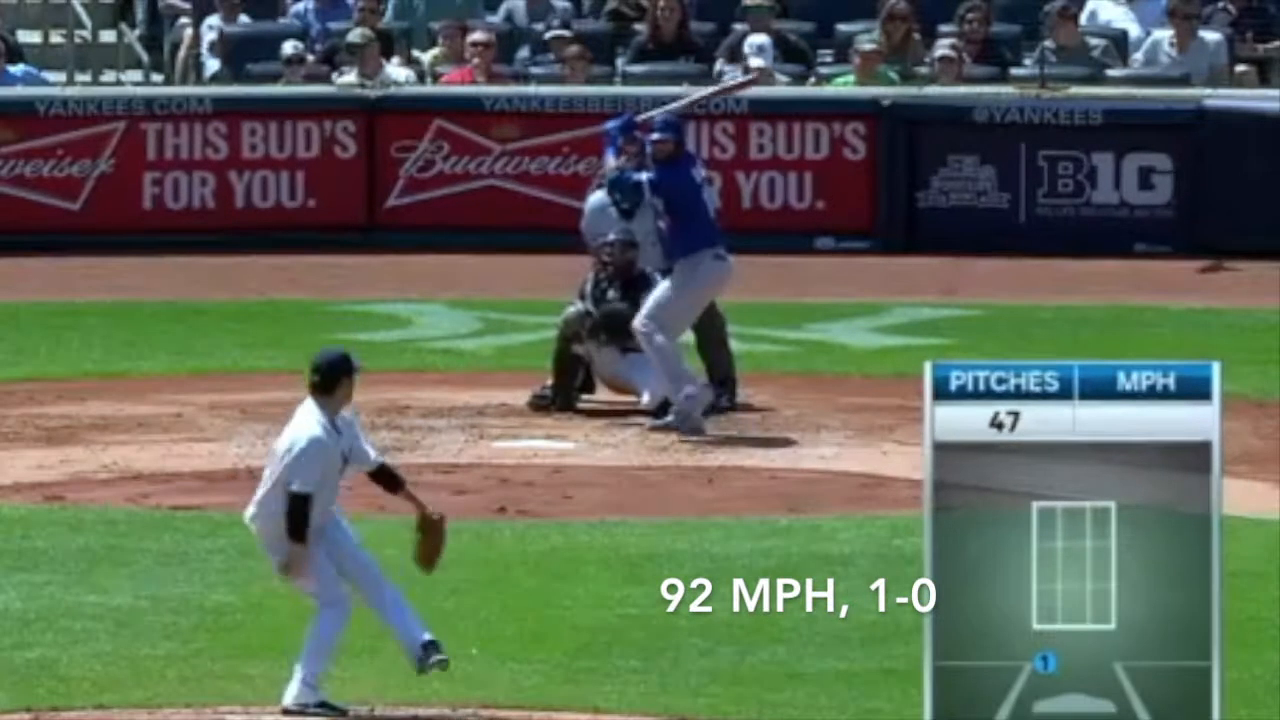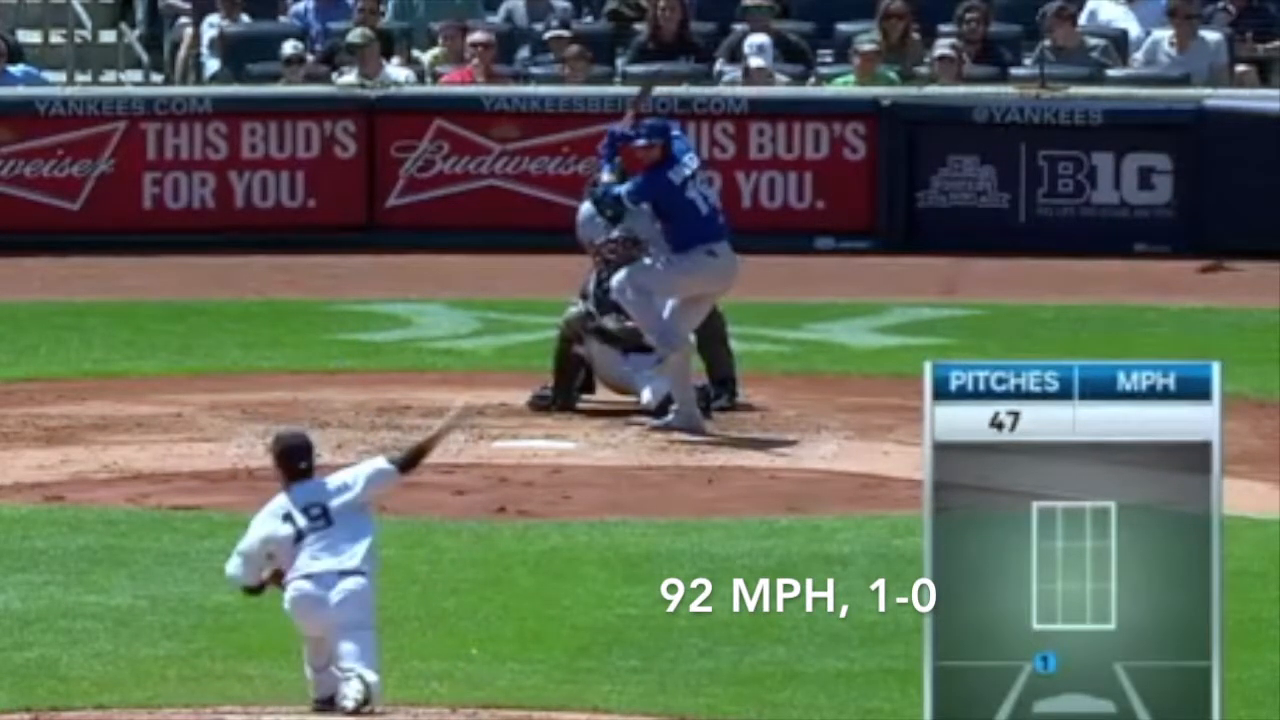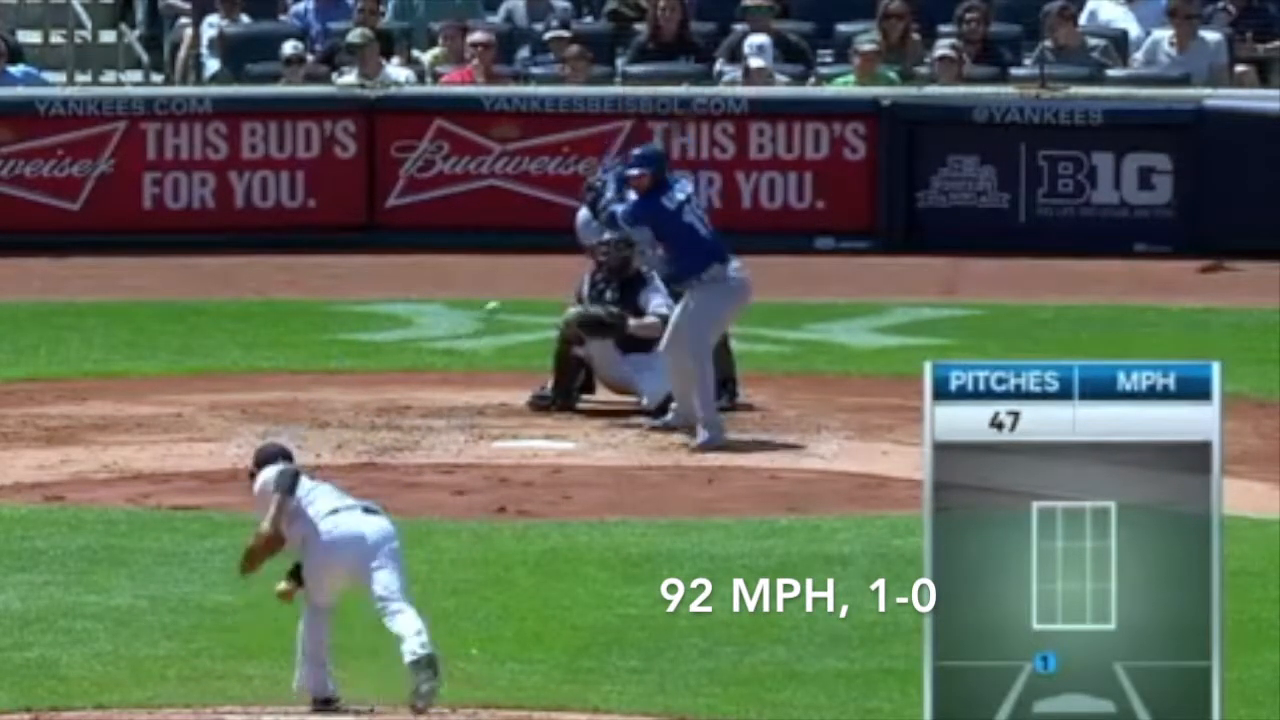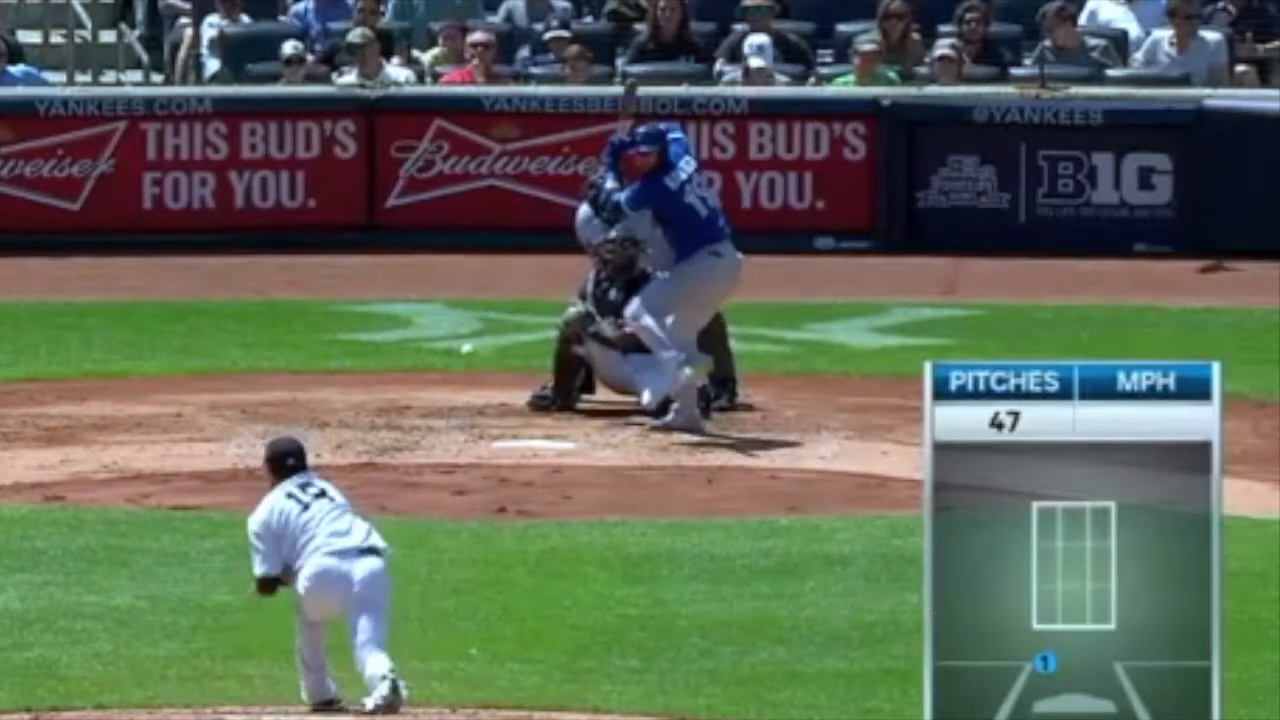
dt=0.7s
person 1, frame 1
left shoulder: (674, 173)
right shoulder: (682, 163)
left elbow: (619, 182)
left hip: (703, 265)
right hip: (700, 265)
left knee: (646, 326)
right knee: (660, 332)
left ankle: (692, 393)
right ankle: (685, 413)
person 1, frame 2
left shoulder: (652, 180)
right shoulder: (685, 151)
left elbow: (606, 198)
right elbow: (671, 129)
left wrist: (608, 160)
right wrist: (629, 134)
left hip: (702, 262)
right hip: (720, 263)
left knee: (624, 283)
right knee: (671, 333)
left ankle: (669, 343)
right ankle: (686, 414)
person 1, frame 3
left shoulder: (648, 206)
right shoulder: (680, 185)
left elbow: (612, 217)
left wrist: (614, 188)
left hip: (720, 283)
right hip: (702, 284)
left knee: (695, 347)
right knee: (673, 349)
left ankle: (711, 429)
right ankle: (685, 413)
person 1, frame 4
left shoulder: (648, 188)
right shoulder: (681, 153)
left elbow: (609, 206)
right elbow: (671, 129)
left wrist: (610, 169)
right wrist: (633, 135)
left hip: (707, 264)
right hip: (722, 260)
left knee: (637, 313)
right knee: (674, 335)
left ankle: (688, 361)
right ankle: (686, 413)
person 2, frame 1
left shoulder: (341, 423)
right shoulder: (312, 435)
left elbow: (374, 466)
right elbow: (299, 498)
left wrist: (418, 502)
right wrist: (298, 551)
left hip: (319, 518)
right hip: (281, 529)
left knee: (369, 577)
right knee: (336, 604)
left ankle: (421, 646)
person 2, frame 2
left shoulder: (267, 519)
right shoulder: (346, 484)
left elbow: (244, 581)
right elbow: (403, 462)
left wrist: (273, 577)
right wrist: (441, 430)
left hip: (302, 597)
right hip: (352, 590)
left knee: (318, 629)
left ankle: (325, 693)
right ankle: (356, 683)
person 2, frame 3
left shoulder: (270, 478)
right shoulder: (314, 487)
left elbow: (289, 475)
left wrist: (270, 521)
right wrist: (294, 581)
left hip: (334, 531)
right hip: (379, 527)
left knee: (316, 608)
right knee: (393, 602)
left ankle: (321, 692)
right ankle: (419, 655)
person 2, frame 4
left shoulder: (263, 515)
right shoulder: (324, 488)
left elbow: (267, 585)
left wrist: (282, 576)
left hip: (325, 570)
right hip: (370, 565)
left knee: (310, 619)
right knee: (369, 640)
left ankle: (321, 694)
right ankle: (383, 682)
person 3, frame 1
left shoulder: (649, 284)
right shoulder: (595, 281)
left hip: (643, 358)
right hip: (610, 362)
left knee: (657, 402)
right knee: (573, 317)
right ankle: (560, 392)
person 3, frame 2
left shoulder: (652, 283)
right shoulder: (597, 280)
left elbow: (666, 333)
left wrist: (630, 329)
left hip: (647, 360)
right hip: (613, 362)
left knee: (660, 400)
right knee: (575, 319)
left ankle: (700, 394)
right ankle: (563, 391)
person 3, frame 3
left shoulder: (647, 282)
right shoulder: (592, 281)
left elbow: (662, 324)
left wrist: (627, 324)
left hip: (649, 362)
right hip: (615, 370)
left knee: (662, 400)
right ankle: (563, 392)
person 3, frame 4
left shoulder: (651, 284)
right shoulder: (596, 281)
left wrist: (631, 335)
left hip: (648, 362)
right hip: (614, 366)
left knee: (663, 402)
left ankle: (701, 395)
right ankle: (563, 392)
